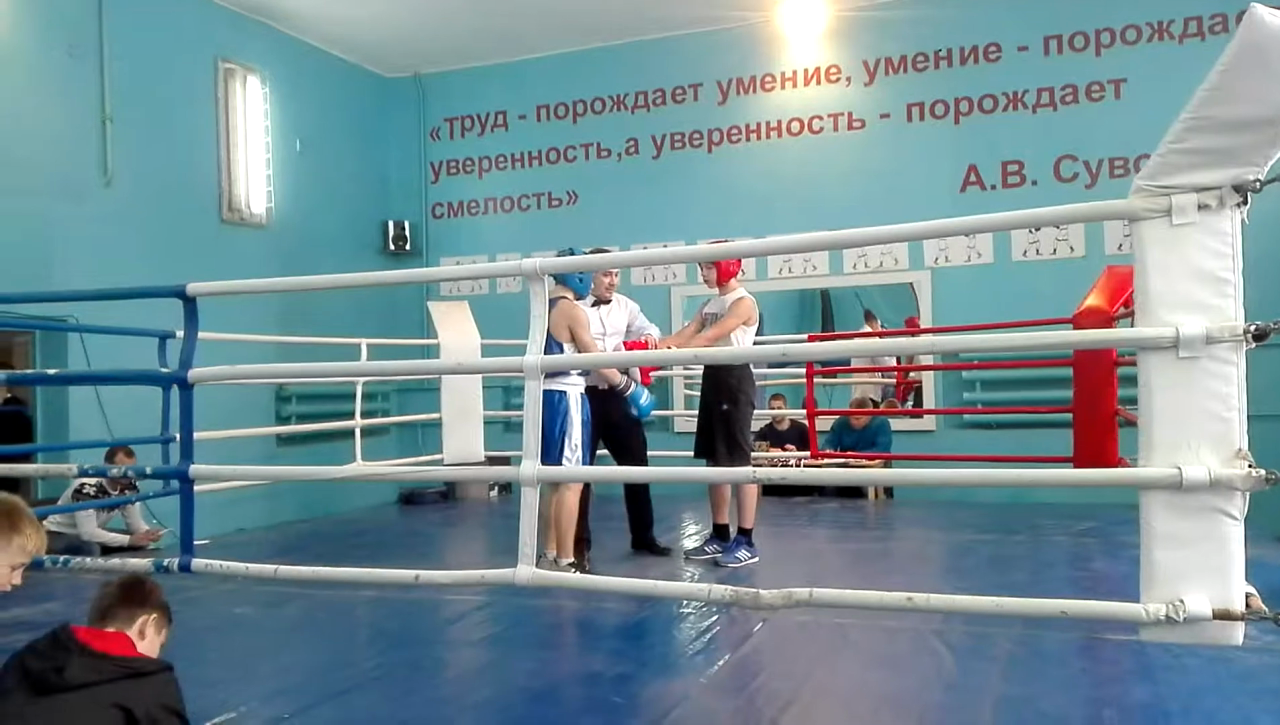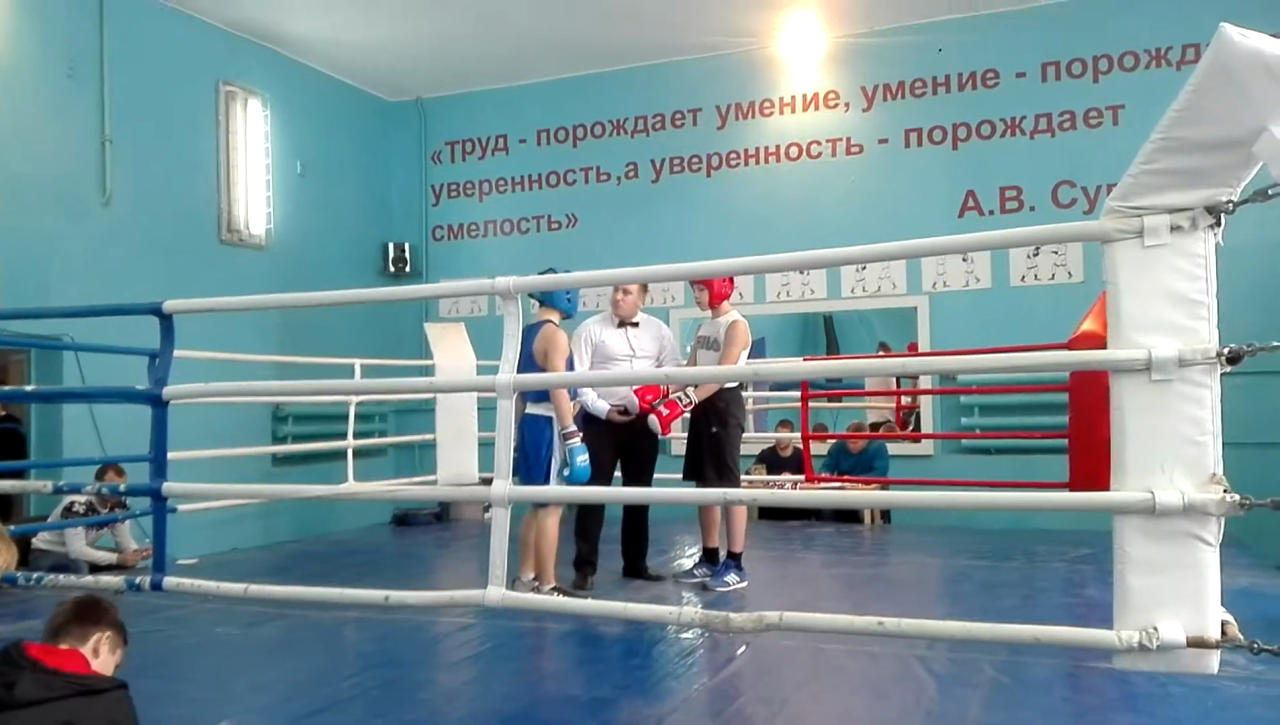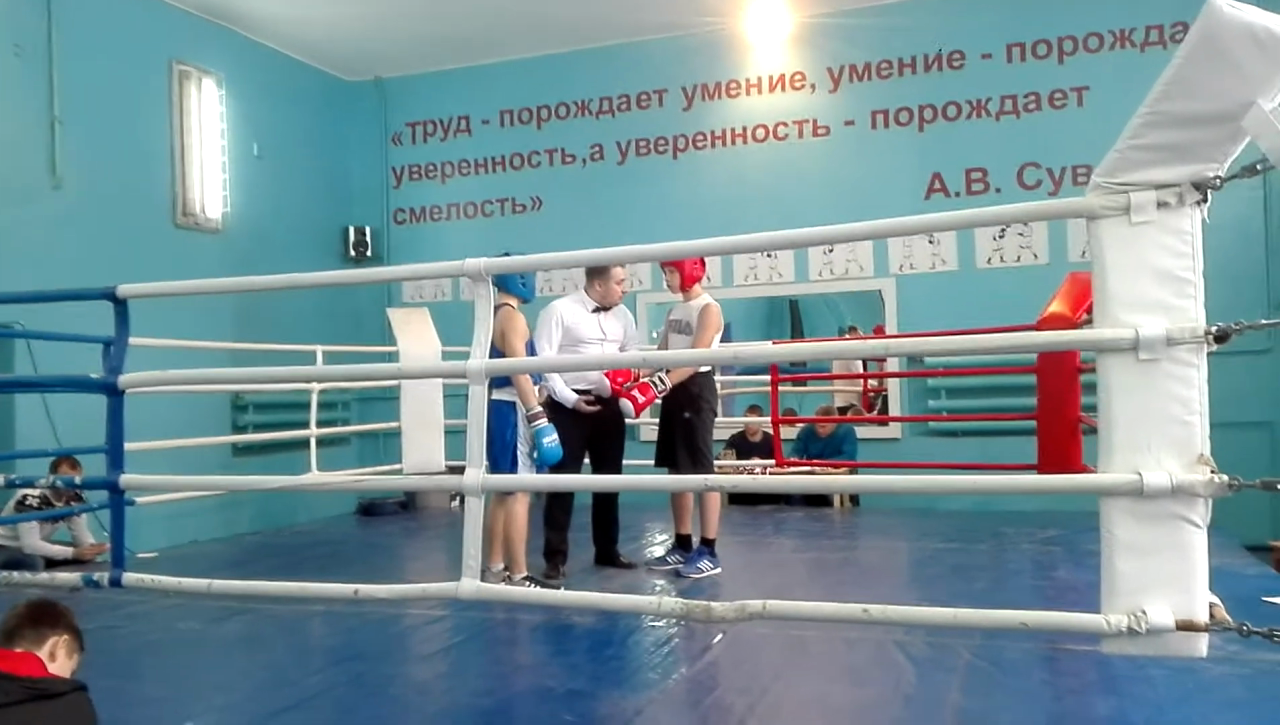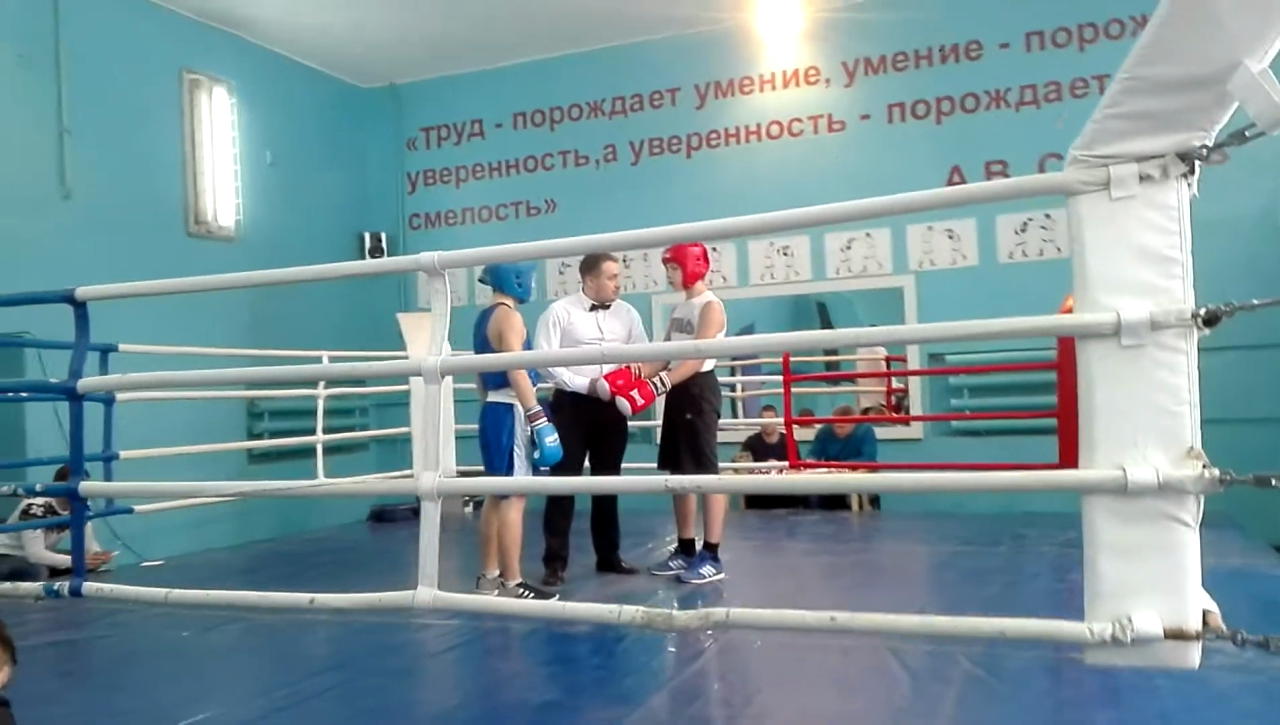
dt=1s
person 1, frame 1
left shoulder: (546, 309)
right shoulder: (572, 310)
right elbow: (593, 358)
right wrist: (629, 388)
left hip: (549, 396)
right hip: (567, 398)
left knee: (558, 481)
right knee: (572, 482)
left ankle: (550, 554)
right ankle: (565, 562)
person 1, frame 2
left shoulder: (527, 333)
right shoulder: (555, 335)
right elbow: (557, 390)
left wrist: (519, 432)
right wrist: (572, 437)
left hip: (530, 421)
right hip: (549, 423)
left knee: (537, 504)
right knee: (551, 506)
left ankle: (526, 578)
right ankle: (547, 587)
person 1, frame 3
left shoulder: (490, 317)
right shoulder: (512, 317)
right elbow: (519, 372)
right wrist: (538, 418)
left hip: (497, 406)
right hip: (514, 408)
left knee: (502, 491)
right knee: (518, 493)
left ankle: (495, 568)
right ankle: (518, 576)
person 1, frame 4
left shoulder: (484, 318)
right shoulder: (509, 317)
right elbow: (516, 372)
right wrist: (538, 418)
left hip: (493, 409)
right hip: (511, 411)
left knee: (497, 496)
right knee: (514, 497)
left ankle: (489, 576)
right ankle: (512, 584)
person 2, frame 1
left shoulder: (743, 303)
right shoulder: (709, 304)
left elbow: (709, 339)
right elbow: (683, 337)
left hip: (735, 380)
right hip: (712, 379)
left knee: (739, 461)
right knee: (715, 461)
left ankle: (746, 541)
right ankle: (720, 536)
person 2, frame 2
left shoulder: (736, 325)
right shoulder: (704, 327)
right elbow: (690, 370)
left wrist: (684, 401)
right wrist: (662, 392)
left hip: (724, 404)
right hip: (702, 405)
left knee: (728, 485)
right knee: (705, 485)
left ankle: (735, 565)
right ankle: (710, 559)
person 2, frame 3
left shoulder: (708, 309)
right shoulder: (674, 311)
right elbow: (661, 354)
left wrist: (657, 385)
right wrist: (633, 376)
left hip: (696, 389)
right hip: (674, 391)
left knee: (702, 471)
right knee: (677, 471)
left ankle: (708, 551)
right ankle: (683, 545)
person 2, frame 4
left shoulder: (710, 307)
right shoulder: (679, 309)
left elbow: (697, 358)
left wrist: (656, 385)
right wrist: (634, 374)
left hip: (699, 390)
right hip: (677, 392)
left knee: (706, 472)
right knee: (679, 474)
left ankle: (711, 556)
right ankle: (685, 550)
person 3, frame 1
left shoulder: (625, 305)
left elbow: (645, 328)
left wrist: (649, 336)
left hip: (617, 396)
right hip: (582, 396)
left knee: (636, 463)
left ankle: (644, 536)
right ankle: (579, 544)
person 3, frame 2
left shoulder: (659, 331)
right shoulder: (590, 329)
left elbow: (672, 369)
right wrist: (602, 410)
left hip: (642, 419)
right hip: (601, 419)
left knee: (639, 492)
left ankle: (635, 562)
right ankle: (585, 567)
person 3, frame 3
left shoulder: (622, 315)
right shoulder: (560, 311)
left elbow: (633, 352)
right elbow: (542, 361)
right wrist: (570, 400)
left hip: (609, 404)
right hip: (570, 407)
left knee: (609, 478)
right knee: (564, 479)
left ankle: (607, 550)
right ankle: (556, 557)
person 3, frame 4
left shoulder: (627, 313)
right shoulder: (559, 312)
right wrist: (584, 384)
left hip: (611, 407)
right hip: (571, 405)
left knee: (608, 482)
right knee: (564, 482)
left ankle: (608, 556)
right ankle: (555, 562)
